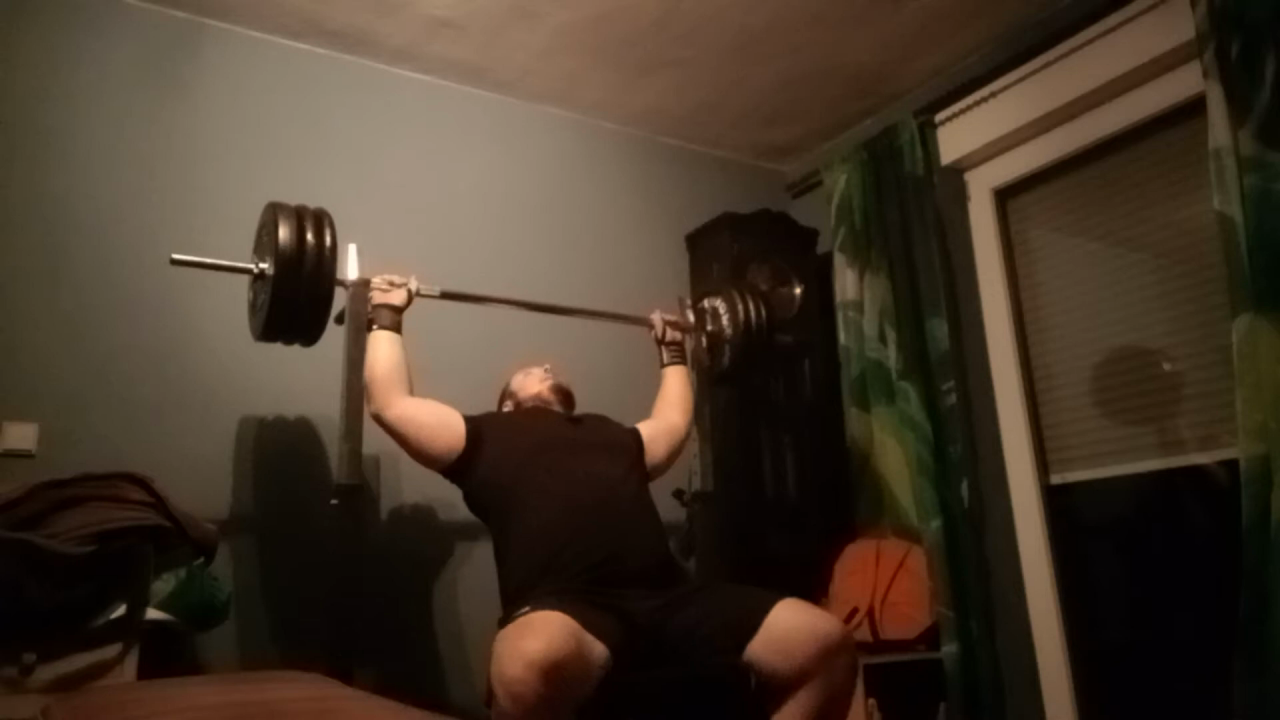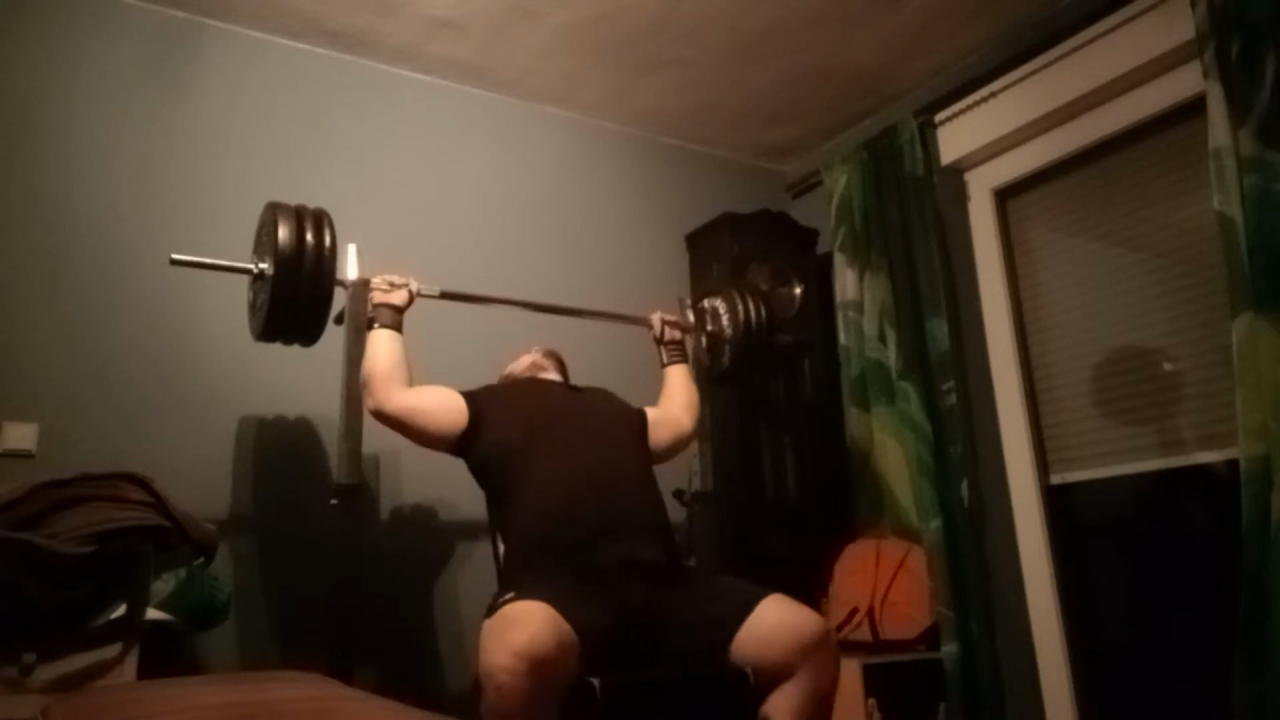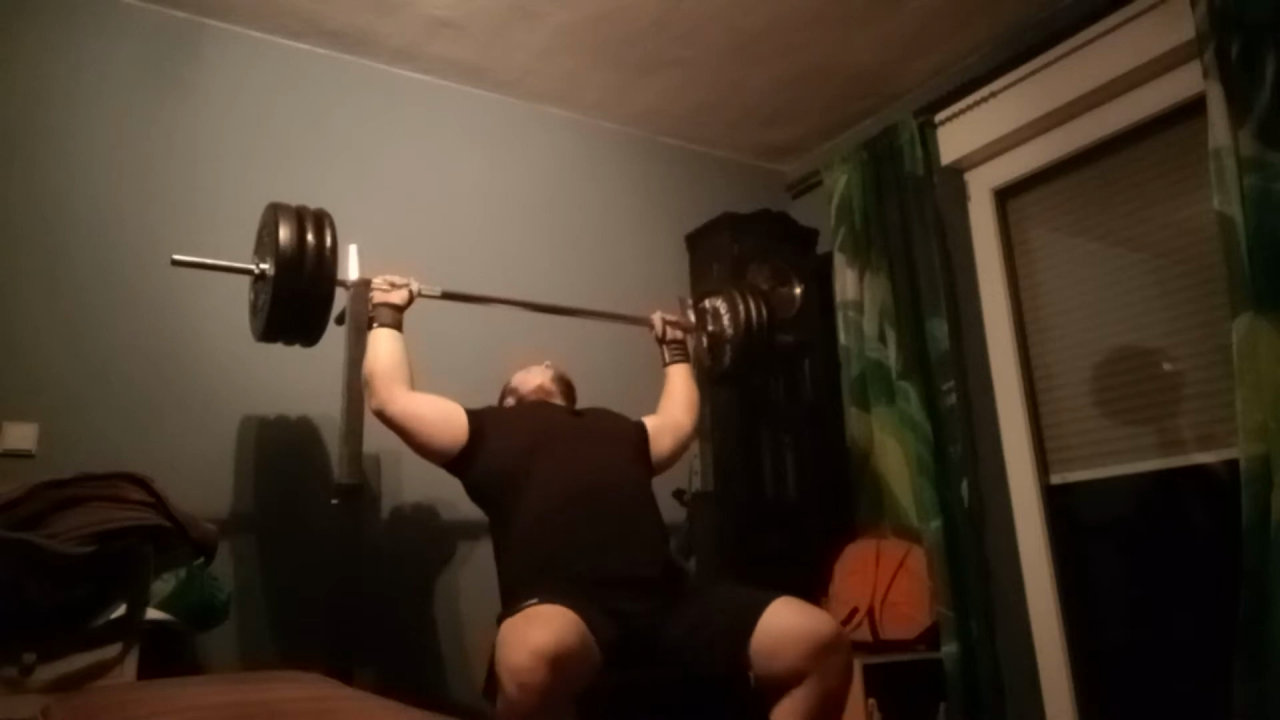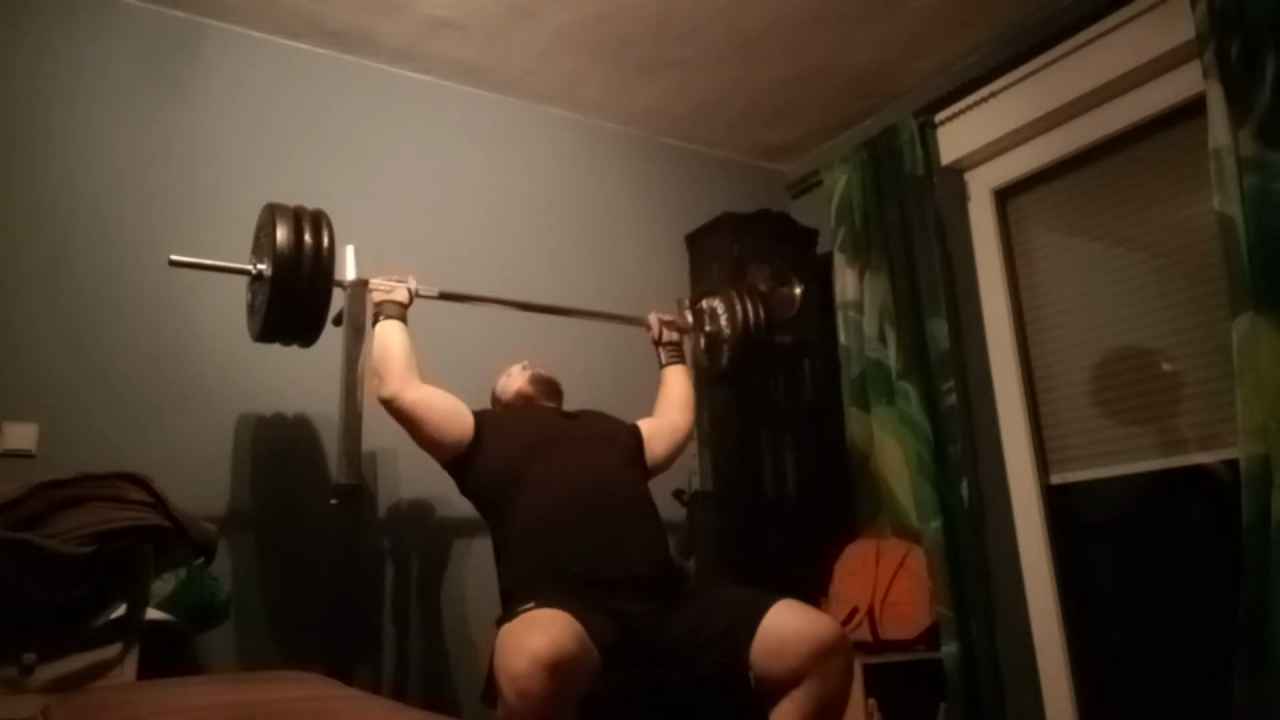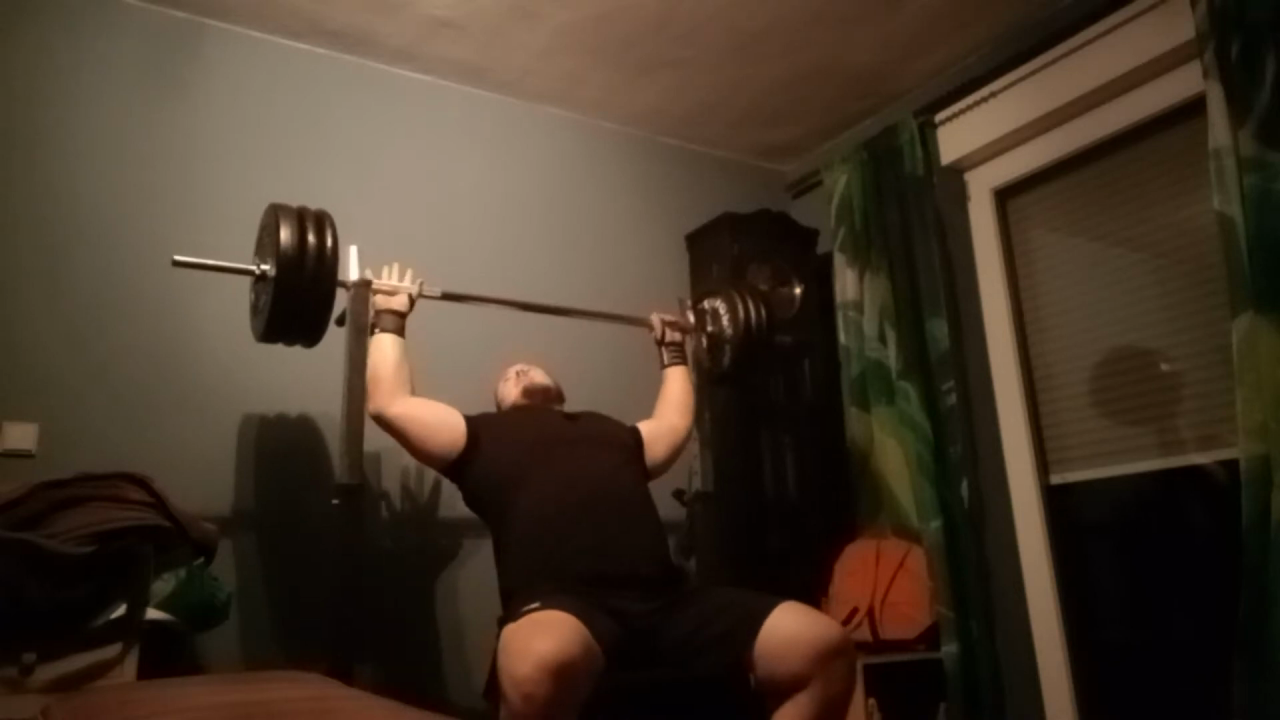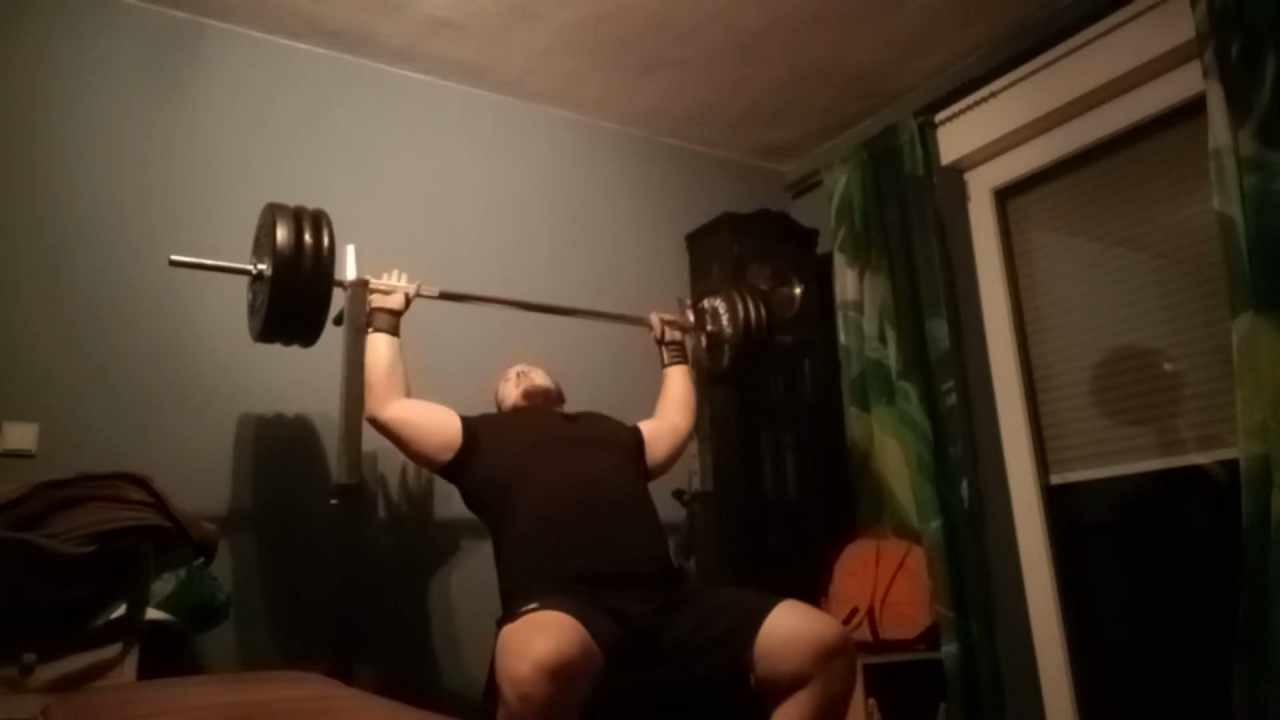
dt=0.4s
person 1, frame 1
left shoulder: (613, 435)
right shoulder: (490, 438)
left elbow: (673, 423)
right elbow: (390, 404)
left wrist: (671, 350)
right wrist: (386, 317)
left hip: (664, 598)
right hip: (563, 606)
left knee: (824, 644)
right knee: (533, 666)
person 1, frame 2
left shoulder: (612, 411)
right shoulder: (491, 410)
left elbow: (680, 420)
right elbow: (387, 398)
left wrist: (672, 347)
right wrist: (387, 314)
left hip: (663, 585)
right hip: (556, 588)
left knee: (807, 642)
right knee: (515, 662)
person 1, frame 3
left shoulder: (615, 429)
right shoulder: (491, 430)
left elbow: (679, 422)
right elbow: (391, 398)
left wrist: (674, 349)
right wrist: (387, 314)
left hip: (664, 599)
right hip: (560, 603)
left knee: (820, 642)
right knee: (536, 659)
person 1, frame 4
left shoulder: (610, 431)
right shoulder: (488, 433)
left elbow: (675, 423)
right elbow: (400, 389)
left wrist: (670, 349)
right wrist: (391, 312)
left hip: (662, 598)
right hip: (559, 603)
left knee: (821, 645)
right knee: (536, 666)
person 1, frame 5
left shoulder: (612, 433)
right shoulder: (487, 437)
left elbow: (674, 424)
right elbow: (391, 405)
left wrist: (673, 350)
right wrist: (390, 318)
left hip: (664, 599)
right hip: (559, 601)
left knee: (824, 647)
right knee: (541, 668)
person 1, frame 6
left shoulder: (612, 433)
right shoulder: (484, 438)
left elbow: (676, 424)
right elbow: (386, 407)
left wrist: (673, 348)
right wrist: (384, 318)
left hip: (663, 597)
right hip: (559, 601)
left knee: (824, 647)
right knee: (539, 668)
